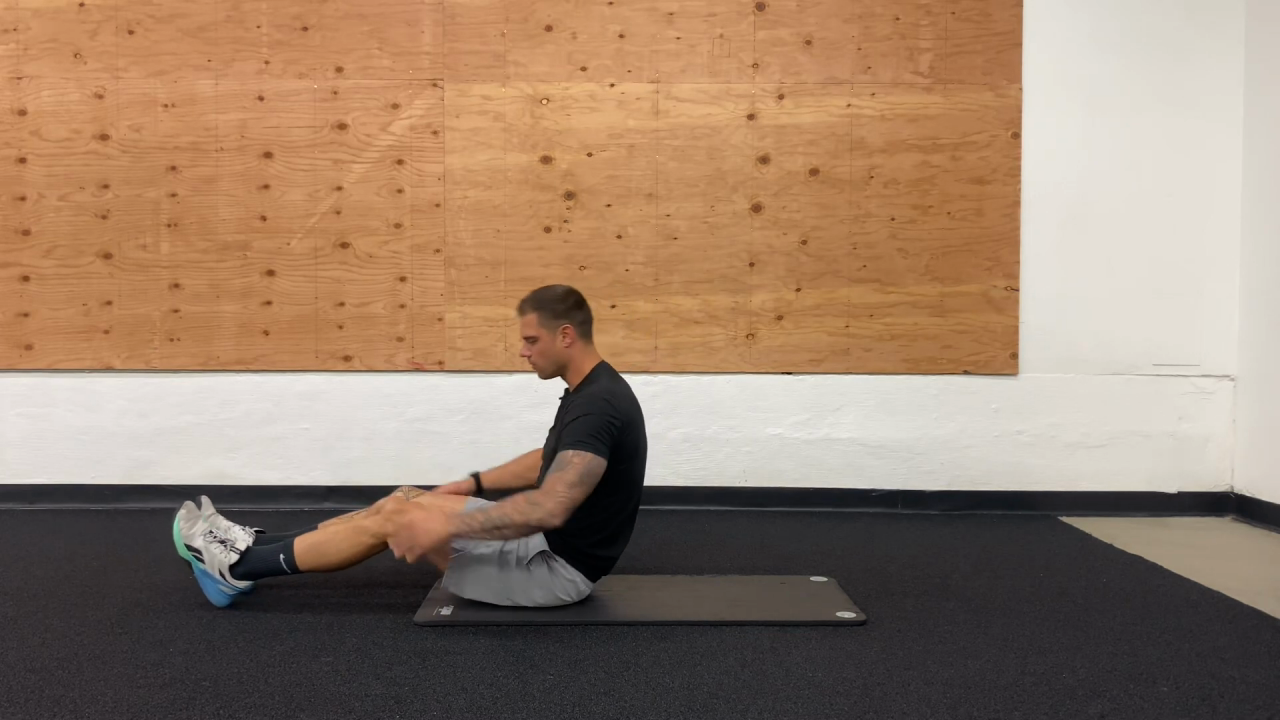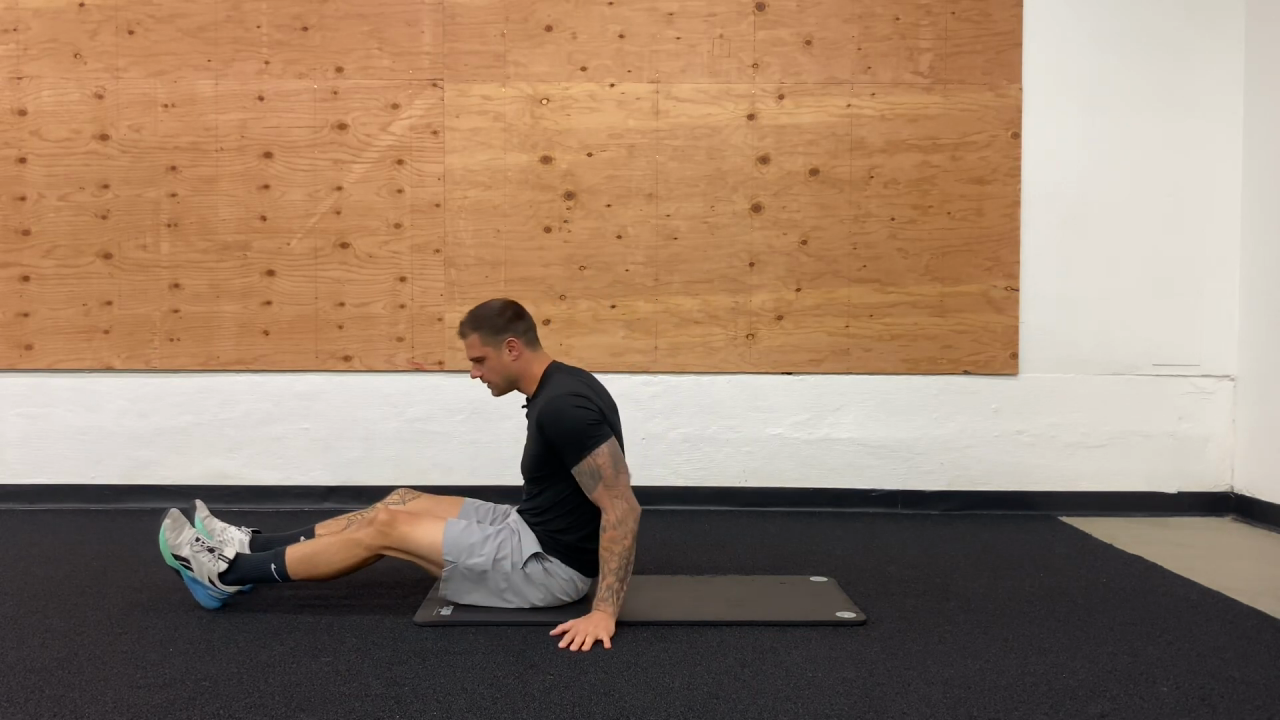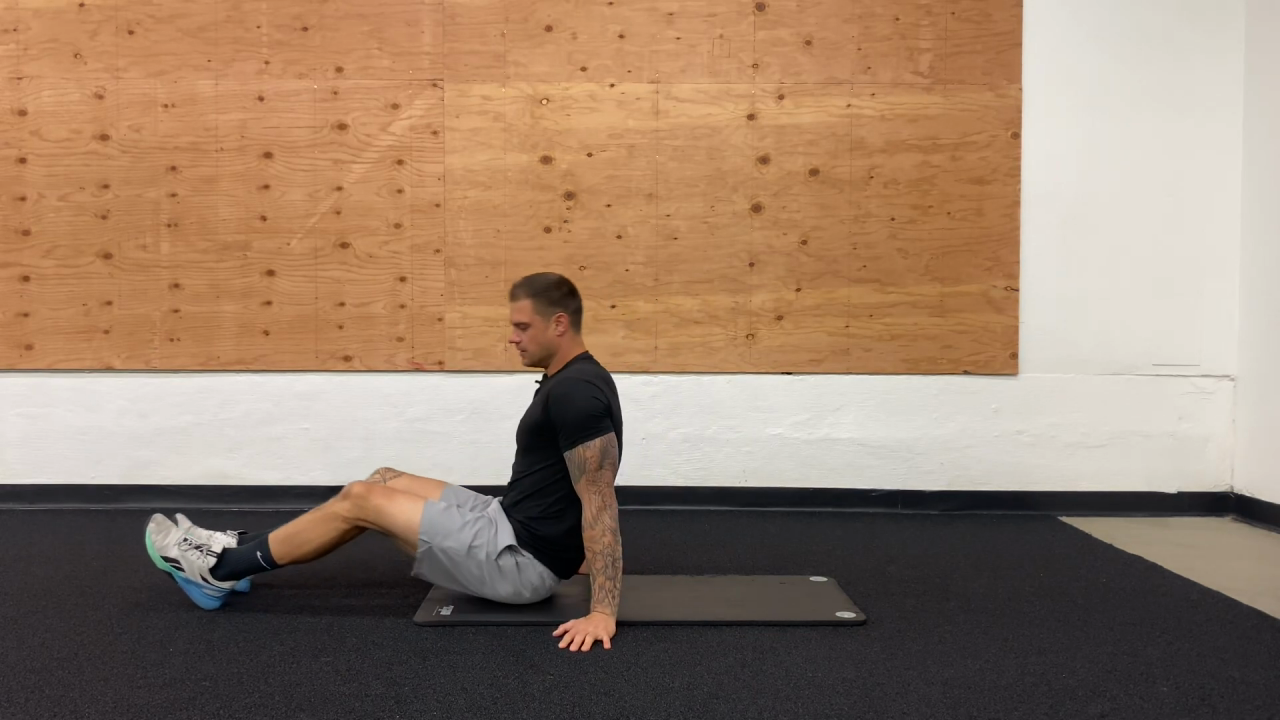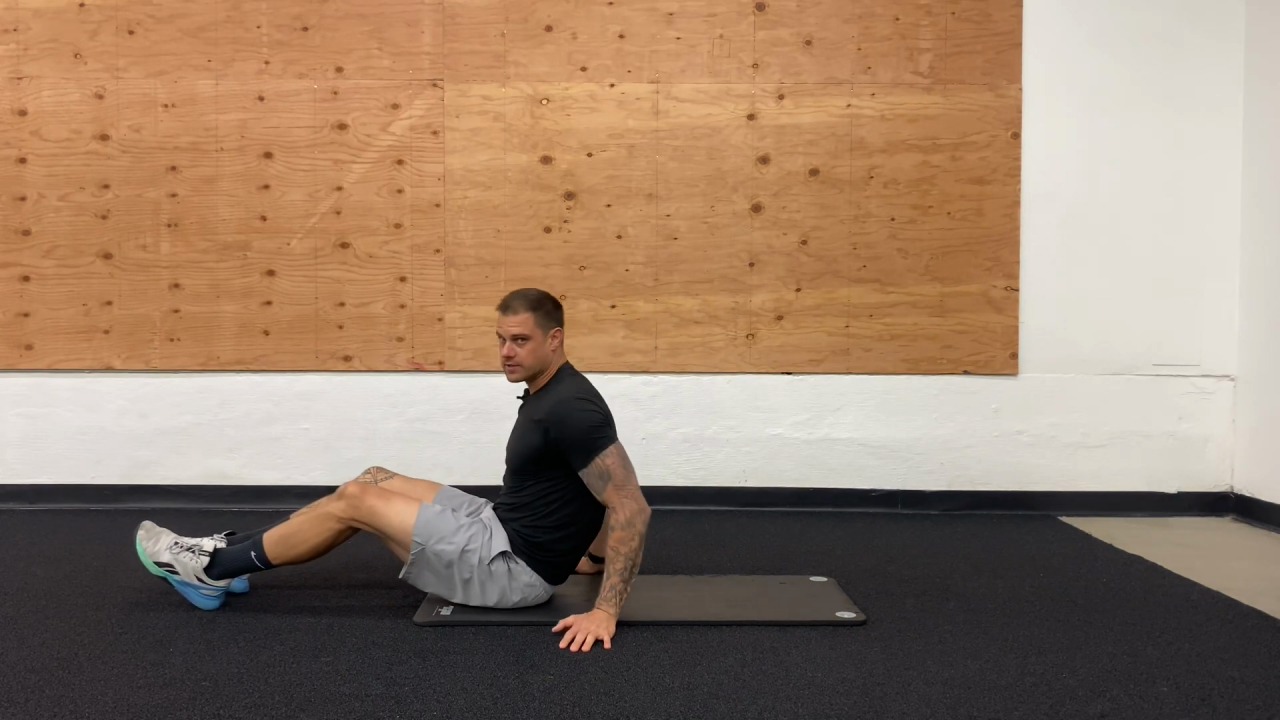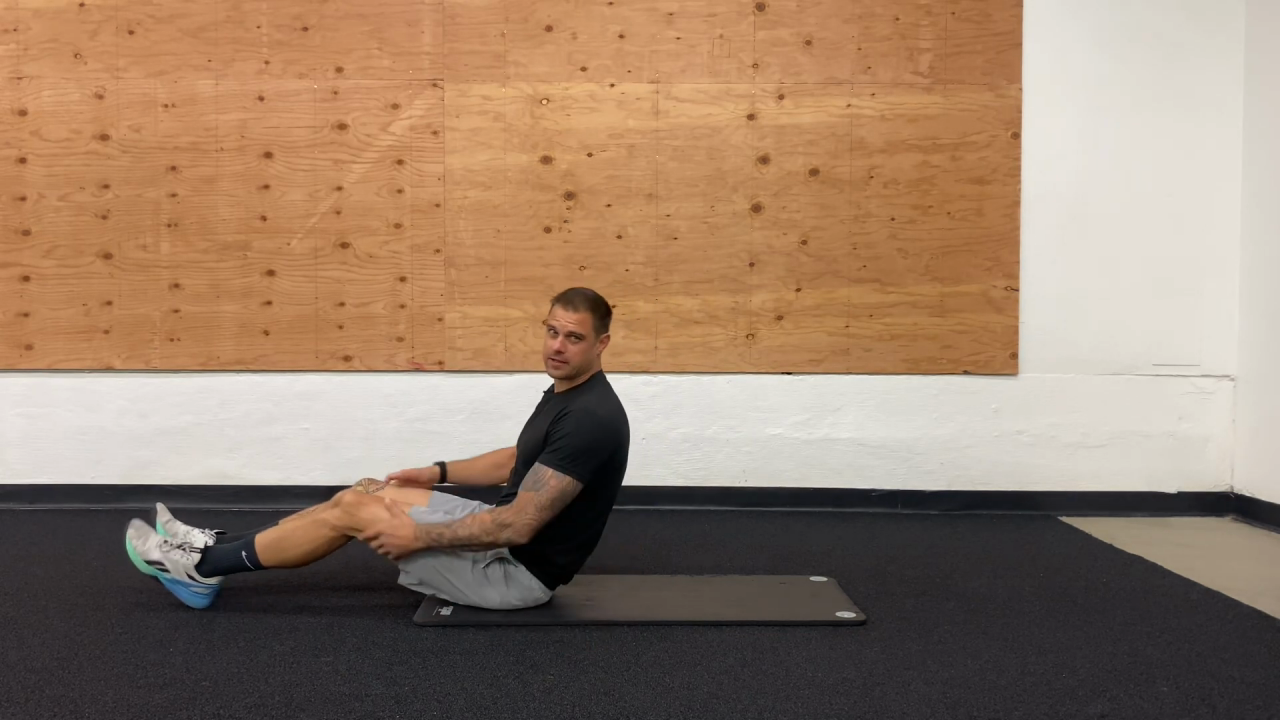
dt=0.4s
person 1, frame 1
left shoulder: (597, 406)
right shoulder: (592, 392)
left elbow: (549, 510)
left wrist: (447, 525)
right wrist: (474, 483)
left hip: (556, 566)
right hip: (551, 544)
left knee: (397, 517)
right knee: (405, 502)
left ankle: (237, 568)
right ankle: (254, 547)
person 1, frame 2
left shoulder: (561, 406)
right shoulder: (564, 385)
left elbow: (622, 508)
left wrist: (604, 612)
left hip: (550, 565)
right hip: (535, 531)
left knee: (387, 529)
right knee: (401, 502)
left ankle: (230, 573)
right ankle: (252, 548)
person 1, frame 3
left shoulder: (574, 392)
right shoulder: (576, 380)
left elbow: (599, 502)
right elbow: (586, 497)
left wrist: (602, 612)
right wrist: (574, 551)
left hip: (521, 560)
right hip: (518, 527)
left knee: (360, 501)
right knee: (385, 481)
left ankle: (220, 570)
right ankle: (239, 548)
person 1, frame 4
left shoulder: (568, 408)
right shoulder: (550, 393)
left elbow: (632, 508)
right elbow: (604, 495)
left wrist: (605, 611)
right wrist: (589, 549)
left hip: (514, 567)
right hip: (504, 530)
left knee: (355, 501)
right knee: (374, 481)
left ankle: (213, 570)
right ankle: (229, 553)
person 1, frame 5
left shoulder: (588, 417)
right shoulder: (566, 393)
left elbow: (518, 523)
left wrist: (421, 535)
right wrist: (438, 472)
left hip: (518, 569)
right hip: (508, 541)
left knee: (352, 510)
right knee: (368, 492)
left ankle: (202, 567)
right ankle: (216, 547)
